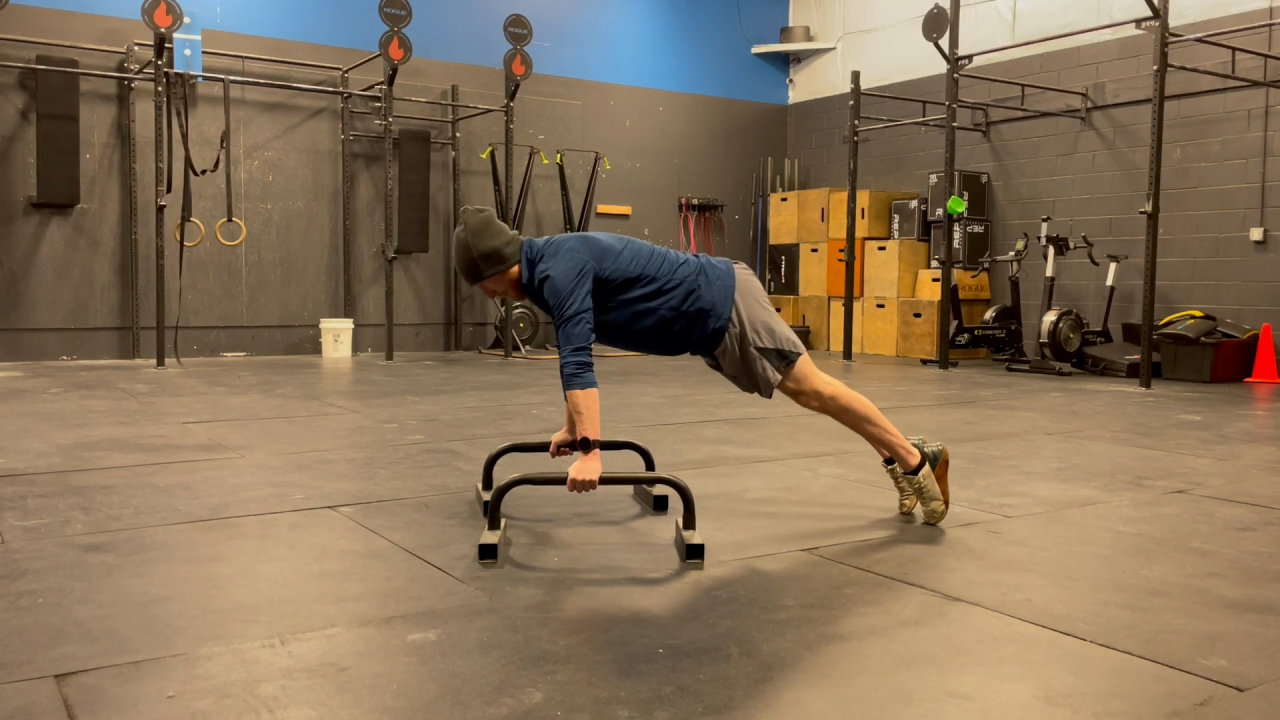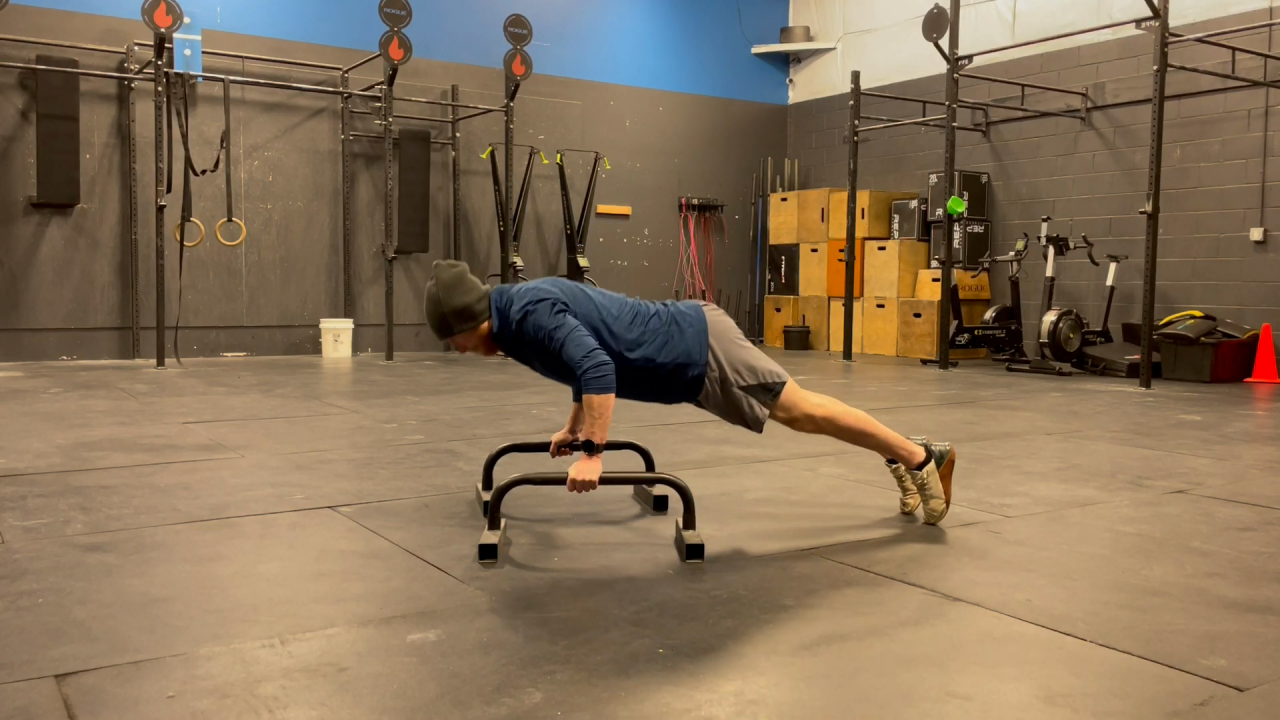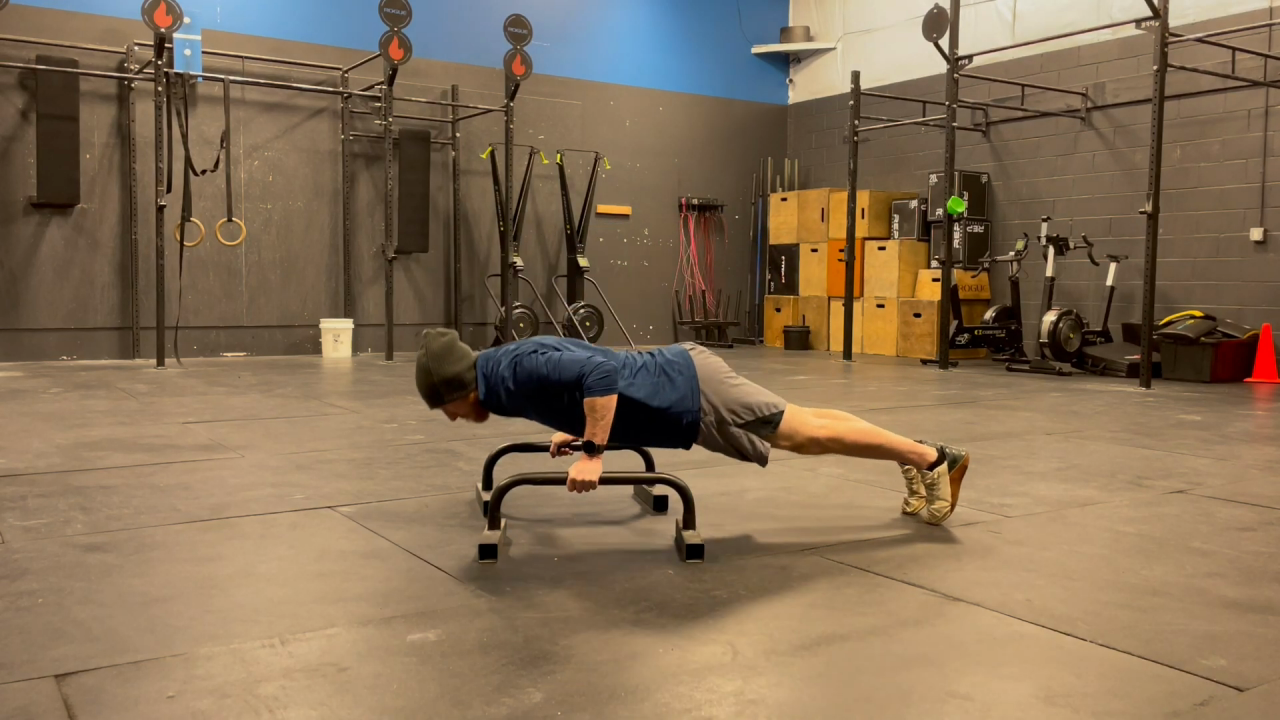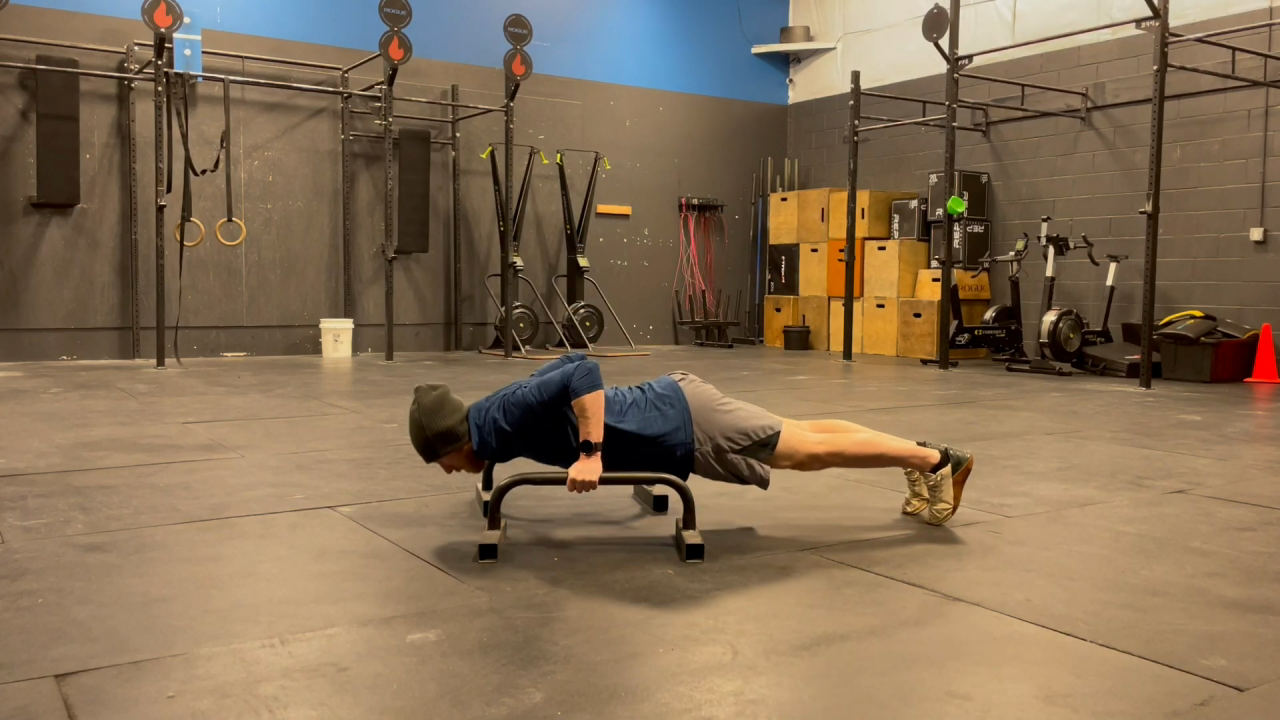
dt=0.4s
person 1, frame 1
left shoulder: (558, 268)
right shoulder: (550, 267)
left elbow: (577, 361)
right elbow: (576, 355)
left wrist: (589, 452)
right wrist: (573, 427)
left hip: (721, 307)
right hip: (713, 315)
left knee: (812, 390)
right knee: (808, 391)
left ankle: (917, 460)
right ankle: (897, 457)
person 1, frame 2
left shoulder: (529, 313)
right shoulder: (521, 310)
left elbow: (597, 370)
right elbow: (588, 360)
left wrist: (591, 454)
right wrist: (574, 429)
left hip: (699, 351)
right hip: (690, 348)
left knee: (803, 413)
right knee: (800, 411)
left ankle: (920, 457)
right ankle: (902, 459)
person 1, frame 3
left shoulder: (514, 374)
right shoulder: (509, 364)
left elbow: (601, 374)
left wrist: (592, 454)
right wrist: (575, 428)
left hip: (691, 394)
right hip: (680, 377)
left knee: (809, 435)
right knee: (803, 426)
left ankle: (931, 458)
right ankle: (915, 453)
person 1, frame 4
left shoulder: (503, 421)
right shoulder: (503, 415)
left elbow: (583, 371)
right elbow: (570, 371)
left wrist: (590, 454)
right wrist: (567, 435)
left hip: (686, 425)
right hip: (672, 404)
left knee: (810, 451)
right knee: (802, 439)
left ankle: (935, 461)
right ankle: (918, 454)
